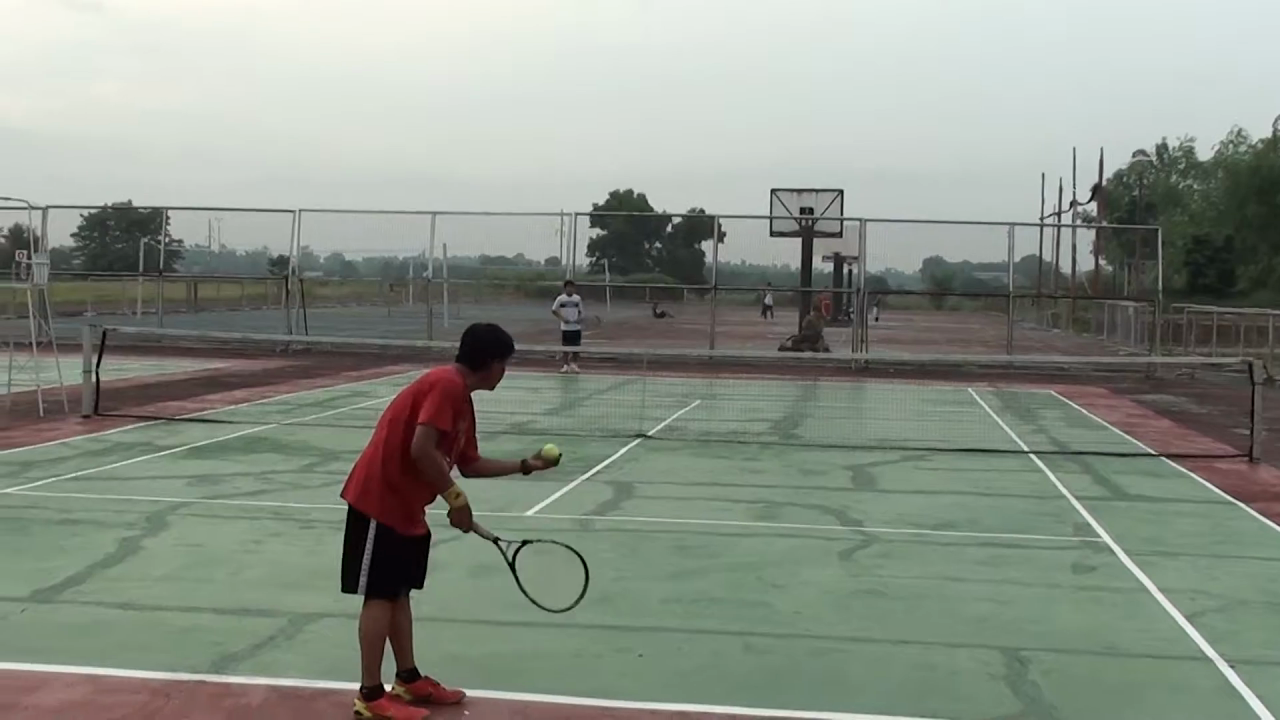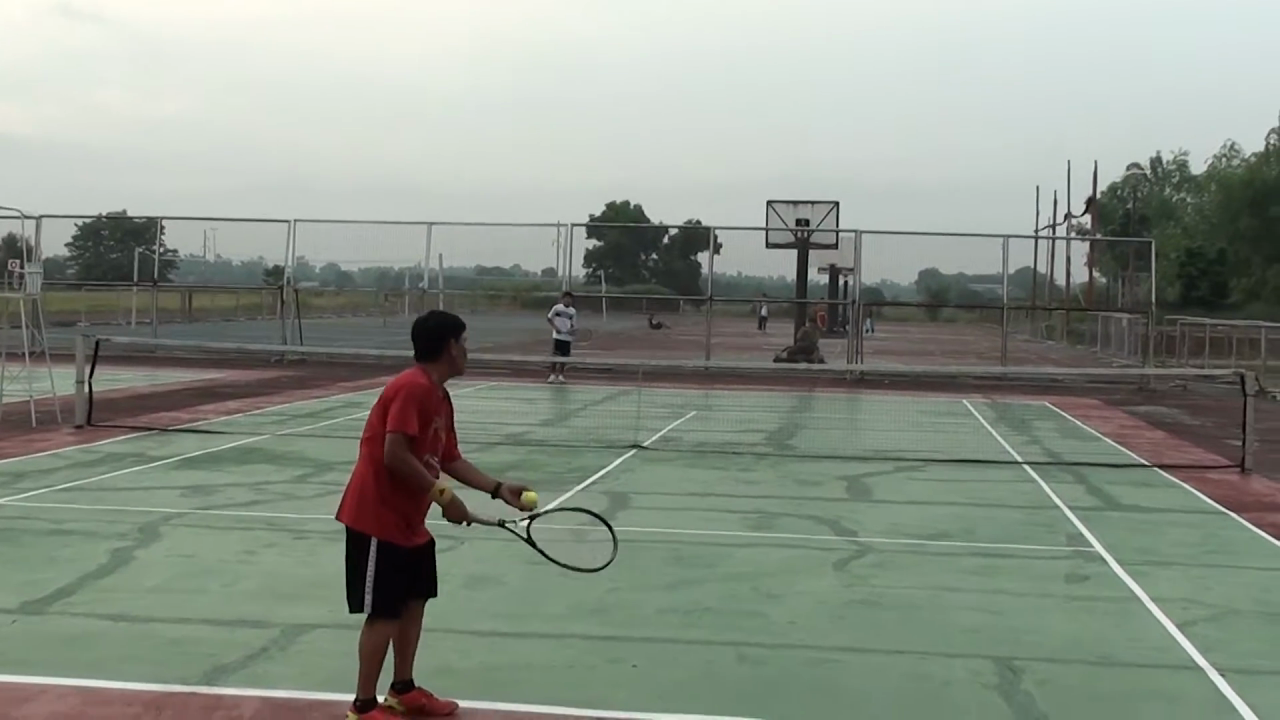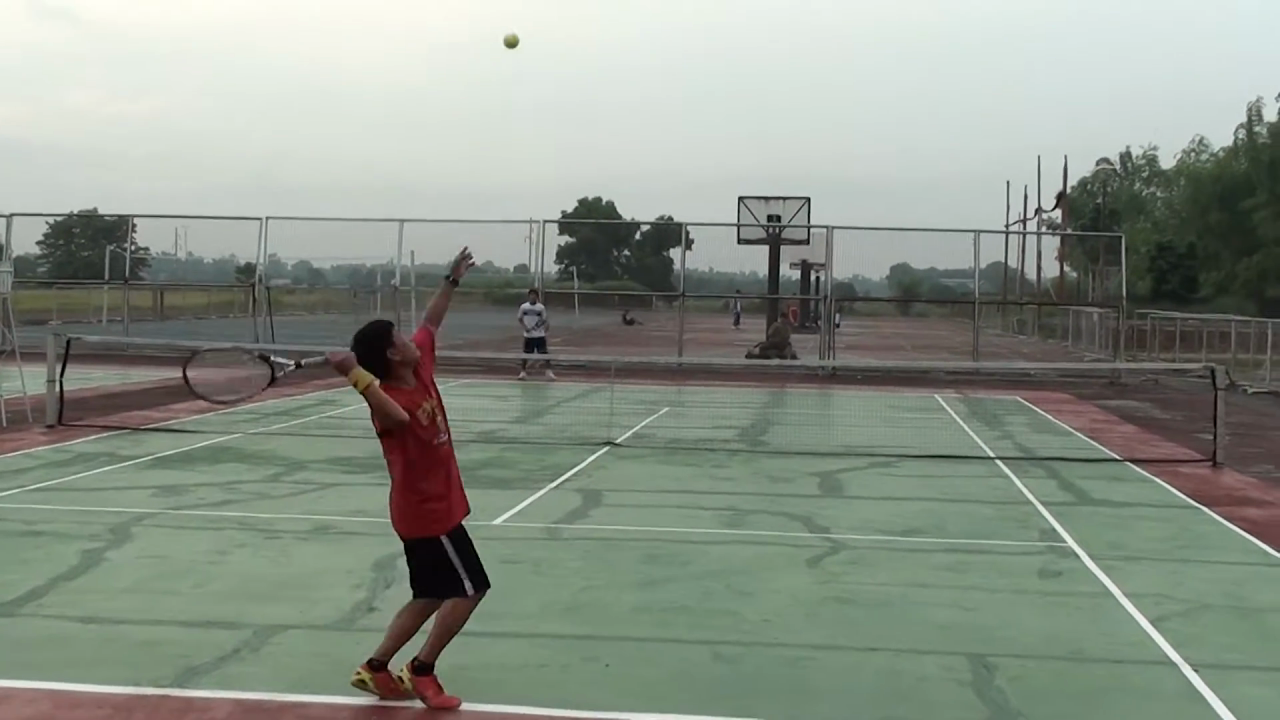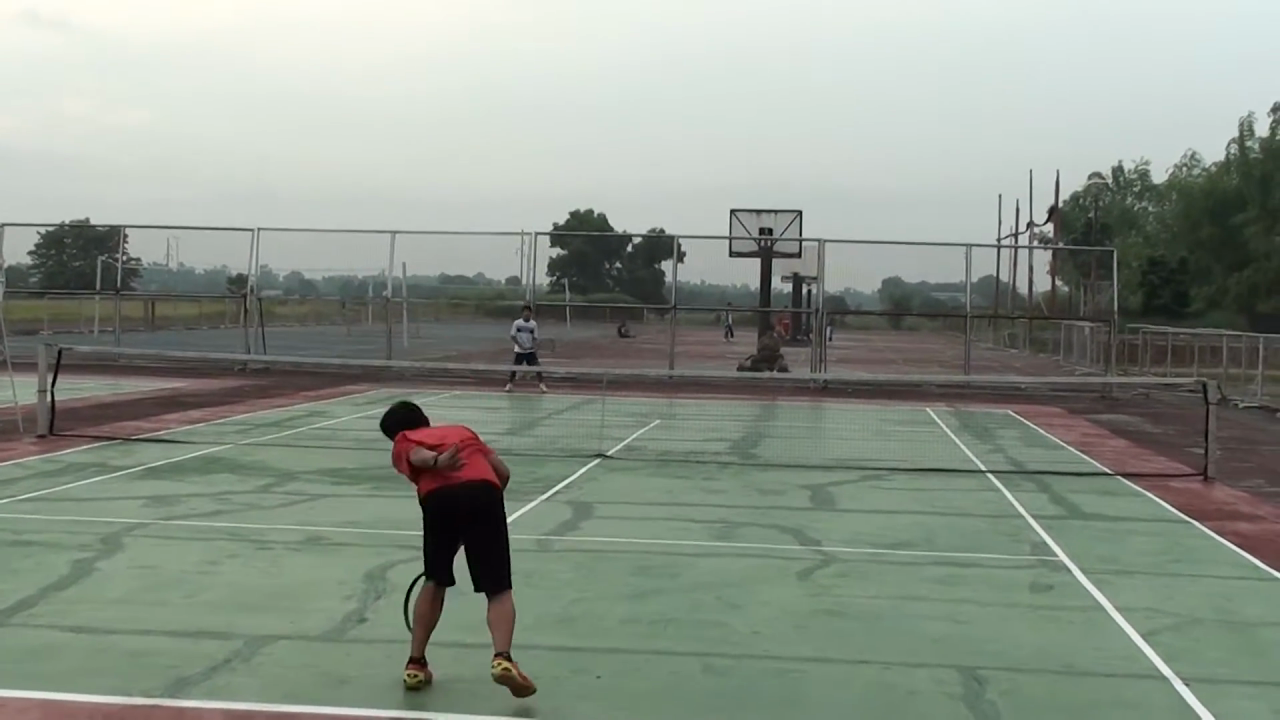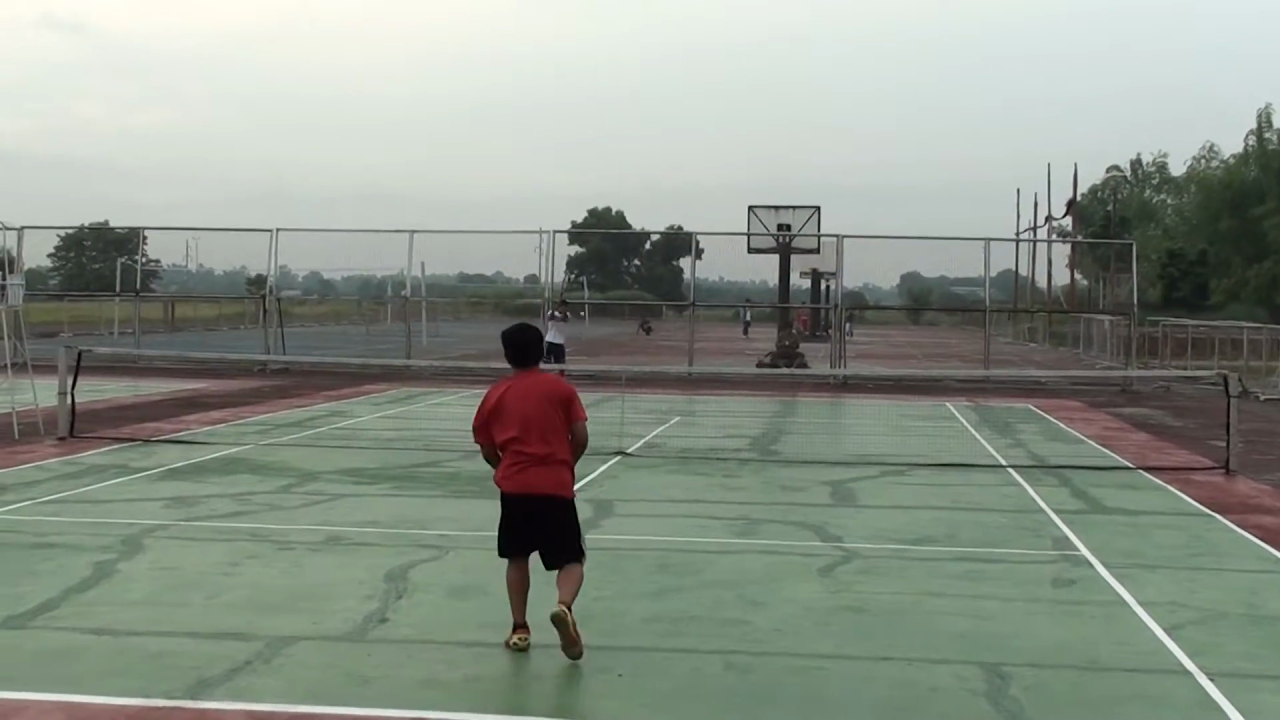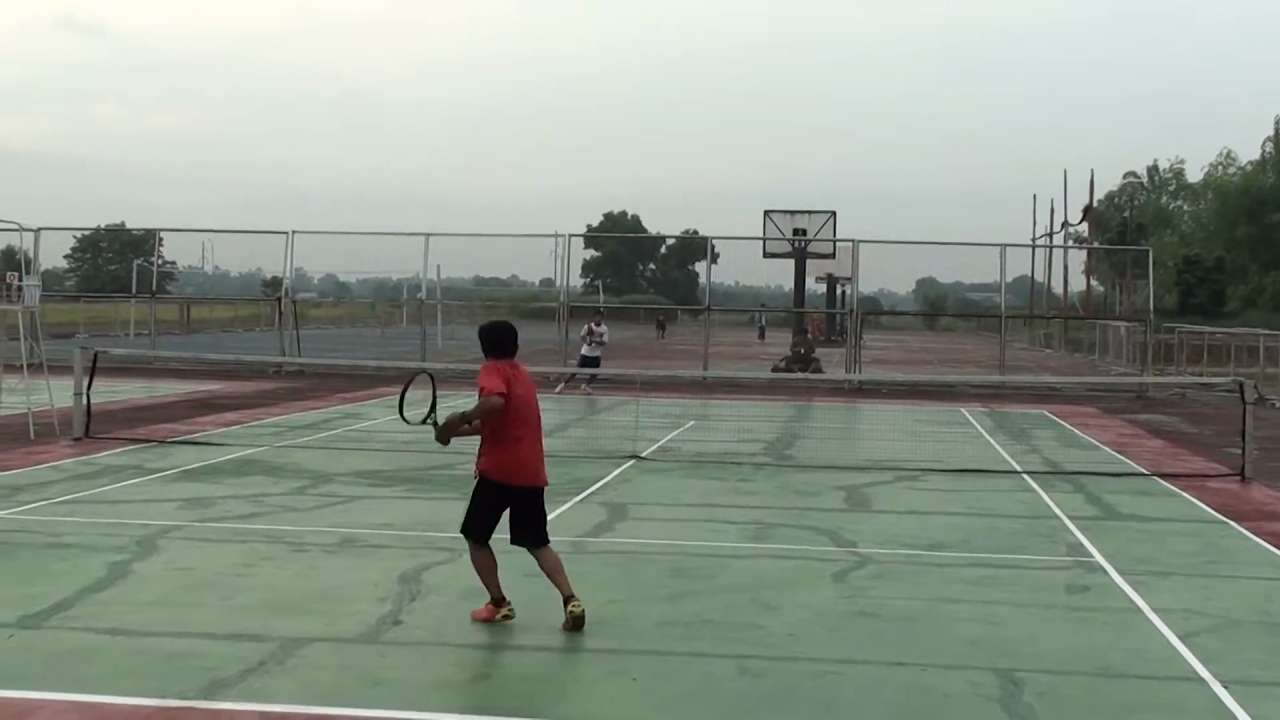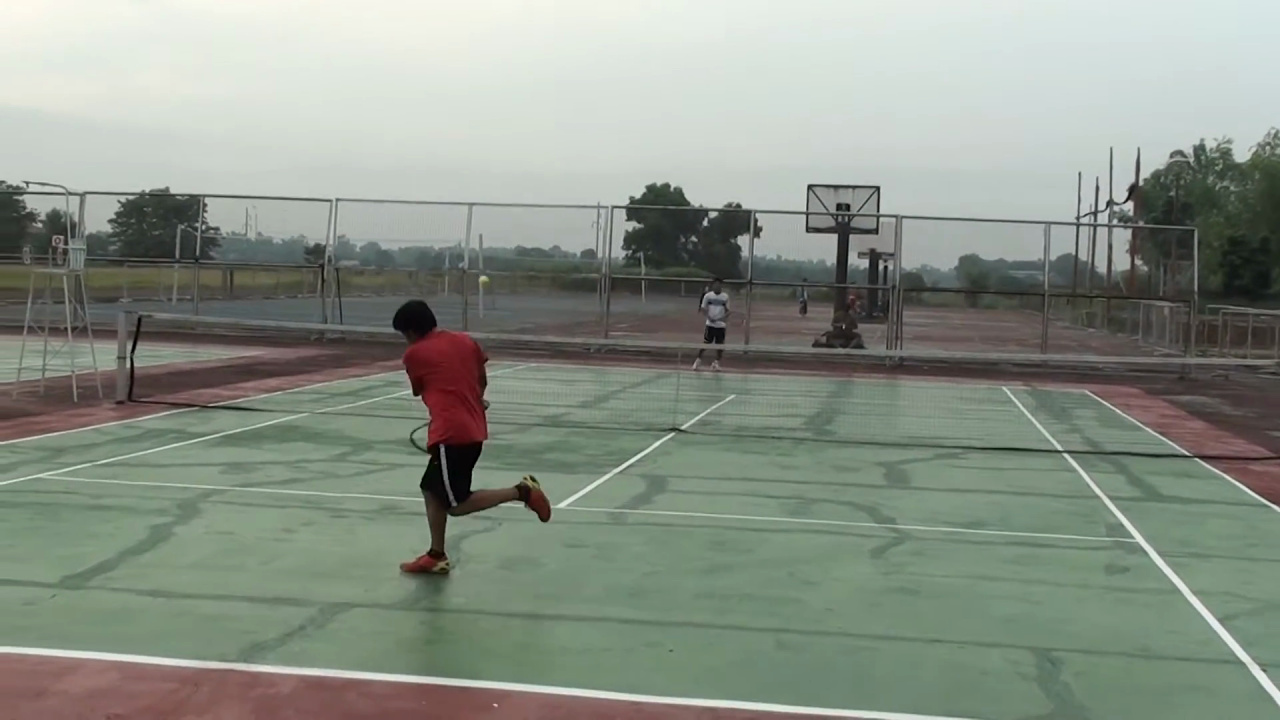
dt=0.7s
person 1, frame 1
left shoulder: (461, 398)
right shoulder: (446, 385)
left elbow: (469, 464)
right elbow: (422, 449)
left wrist: (526, 465)
right wrist: (456, 500)
left hip: (404, 506)
right hip: (379, 500)
left knee: (399, 592)
right knee: (380, 595)
left ankle: (409, 680)
person 1, frame 2
left shoulder: (440, 396)
right shoulder: (413, 388)
left elbow: (450, 460)
right elbow: (393, 456)
left wrist: (499, 490)
right wrist: (444, 498)
left hip: (408, 521)
right hip: (377, 518)
left knee: (412, 603)
right knee: (384, 612)
person 1, frame 3
left shoulder: (416, 369)
right shoulder: (388, 402)
left elbow: (429, 323)
right elbow: (399, 424)
left wrist: (452, 280)
right wrist: (355, 375)
left hip: (435, 510)
right hip: (428, 516)
left knee: (430, 595)
right knee: (467, 593)
left ankle: (376, 668)
right ankle: (420, 674)
person 1, frame 4
left shoulder: (403, 443)
right shoulder: (462, 430)
left elbow: (420, 457)
right elbow: (504, 473)
left wrist: (439, 462)
left hip: (439, 496)
right hip: (483, 491)
left knee: (435, 582)
right knee: (499, 591)
left ankle: (416, 664)
right ankle: (502, 659)
person 1, frame 5
left shoulder: (495, 395)
right shoulder: (561, 388)
left elbow: (487, 451)
right elbow: (580, 438)
left hip: (513, 487)
right hip: (555, 487)
left knee: (516, 558)
right knee: (571, 561)
left ankle: (519, 629)
right ankle: (564, 608)
person 1, frame 6
left shoulder: (493, 371)
right shoulder: (523, 376)
left elbow: (494, 403)
left wrist: (457, 420)
right wrist: (462, 429)
left hip: (497, 472)
right hip: (533, 474)
left knee: (475, 538)
right knee: (538, 544)
left ankle: (498, 603)
right ankle: (570, 601)
person 1, frame 7
left shoulder: (413, 355)
right shoulder: (465, 341)
right elbow: (481, 378)
left hip: (451, 433)
right hip: (473, 431)
left knee: (459, 502)
right knee: (432, 489)
left ankle: (522, 490)
right ankle: (437, 556)
